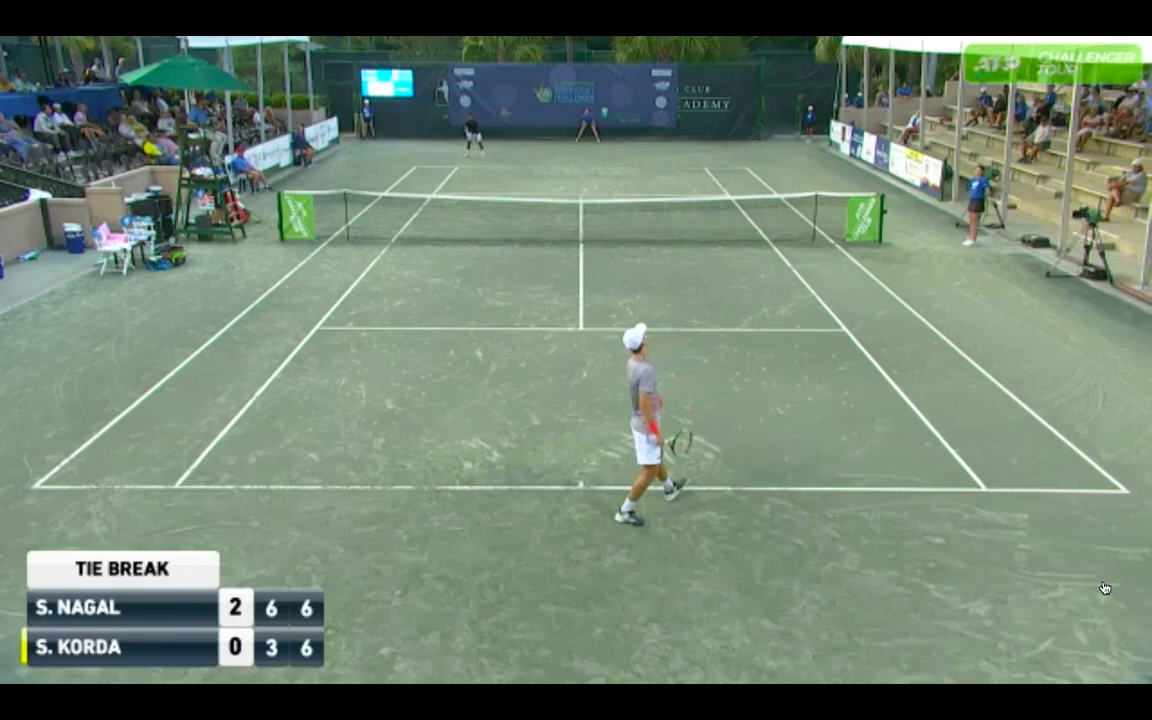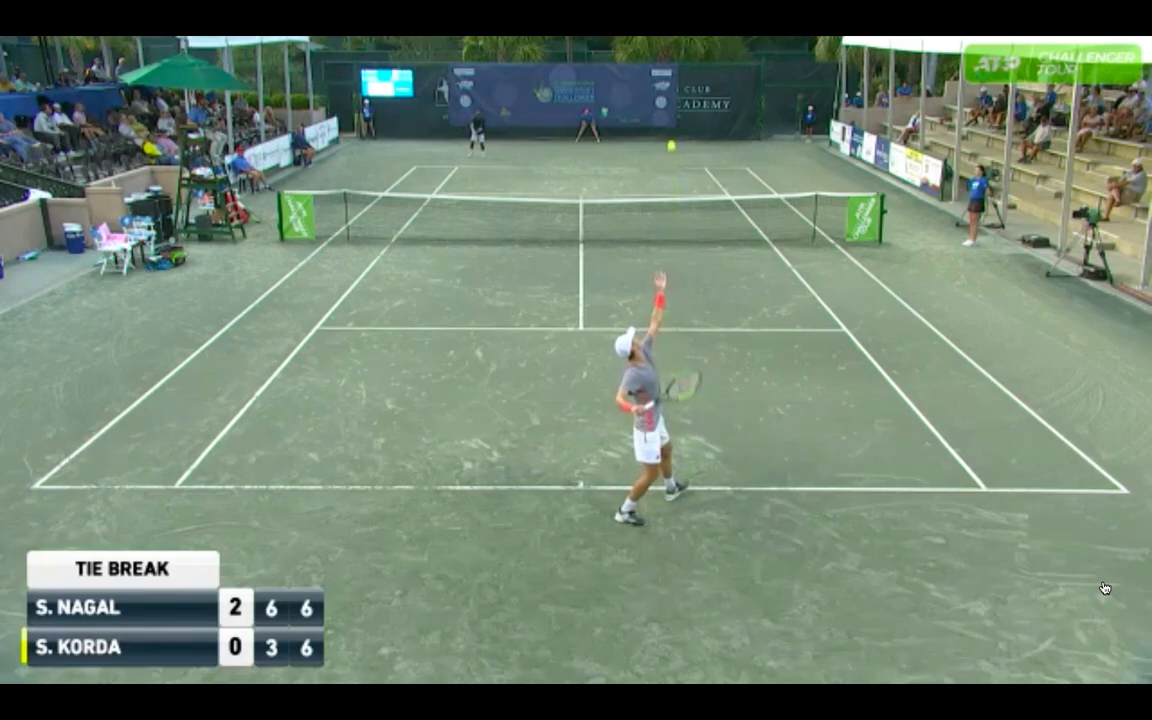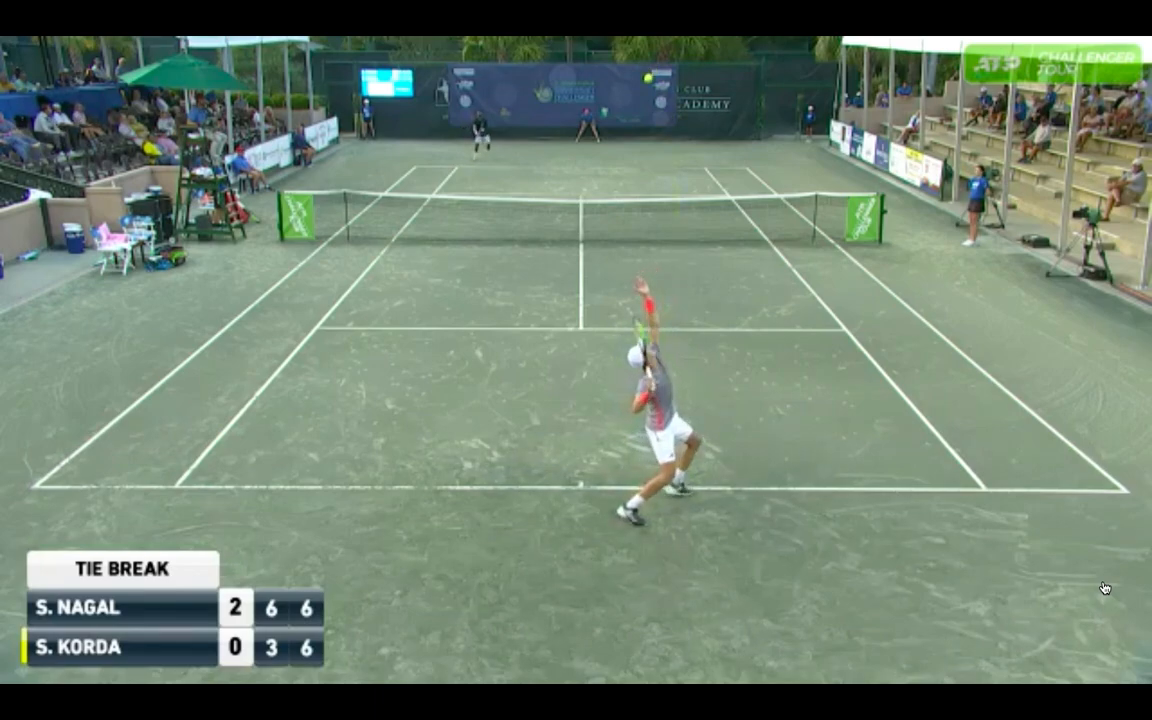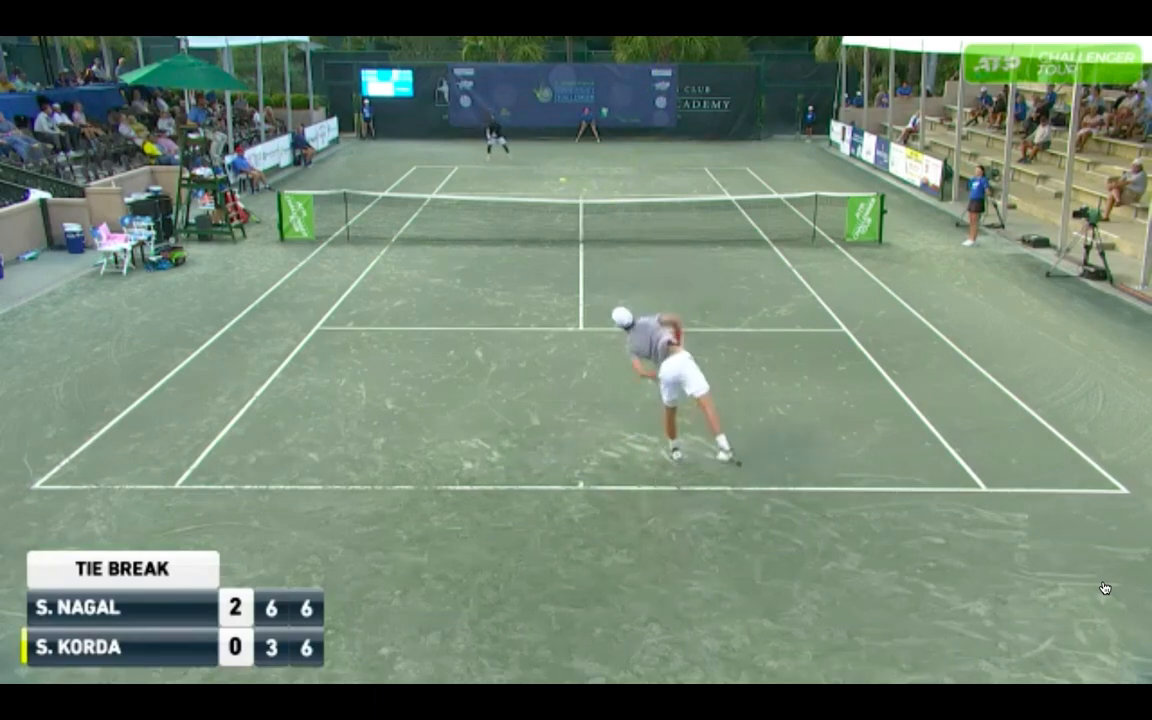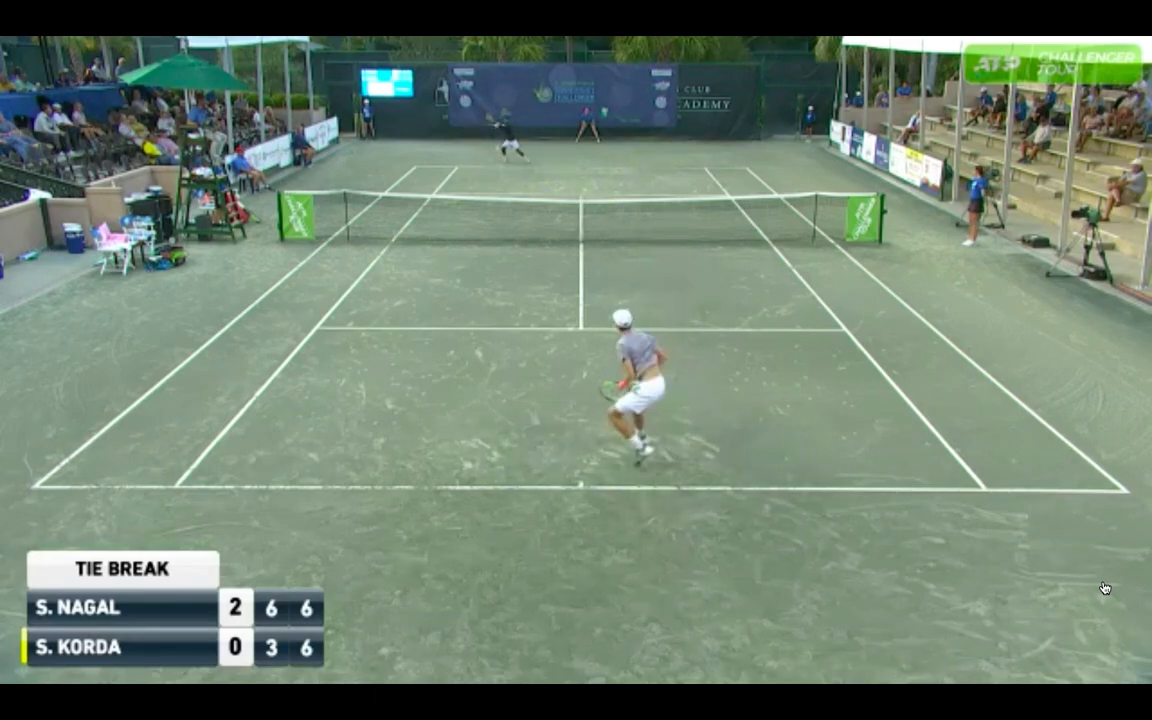
dt=0.5s
person 1, frame 1
left shoulder: (633, 363)
right shoulder: (644, 370)
right elbow: (644, 406)
left wrist: (658, 399)
right wrist: (657, 433)
left hip: (643, 422)
right hip: (646, 427)
left knee: (657, 457)
right knee: (649, 473)
left ankle: (670, 488)
right ankle: (625, 512)
person 1, frame 2
left shoulder: (644, 352)
right shoulder: (633, 374)
left elbow: (655, 323)
right elbow: (618, 399)
left wrist: (660, 292)
right wrist: (633, 407)
left hip: (655, 419)
right hip: (647, 426)
left knee: (666, 451)
right knee: (651, 473)
left ankle: (672, 488)
right ankle: (625, 512)
person 1, frame 3
left shoulder: (653, 355)
right shoulder: (647, 382)
left elbow: (654, 324)
right elbow: (635, 409)
left wrist: (646, 297)
right wrist: (647, 394)
left hip: (672, 419)
right hip: (660, 429)
left knee: (695, 442)
right knee: (664, 475)
left ankle: (677, 484)
right ankle: (629, 508)
person 1, frame 4
left shoulder: (631, 344)
right shoulder: (647, 321)
left elbow: (640, 371)
right elbow: (675, 320)
left wrist: (653, 375)
right wrist: (679, 338)
left hip: (666, 370)
right hip: (681, 359)
left knee: (670, 409)
right knee: (706, 404)
left ankle: (674, 449)
right ankle: (724, 448)
person 1, frame 5
left shoulder: (622, 344)
right shoulder: (645, 336)
left elbow: (630, 374)
right elbow: (663, 357)
left wrist: (623, 384)
left hip: (648, 389)
right hip: (660, 384)
left knee: (614, 415)
right knee: (633, 405)
left ankle: (641, 448)
right ankle: (641, 438)
